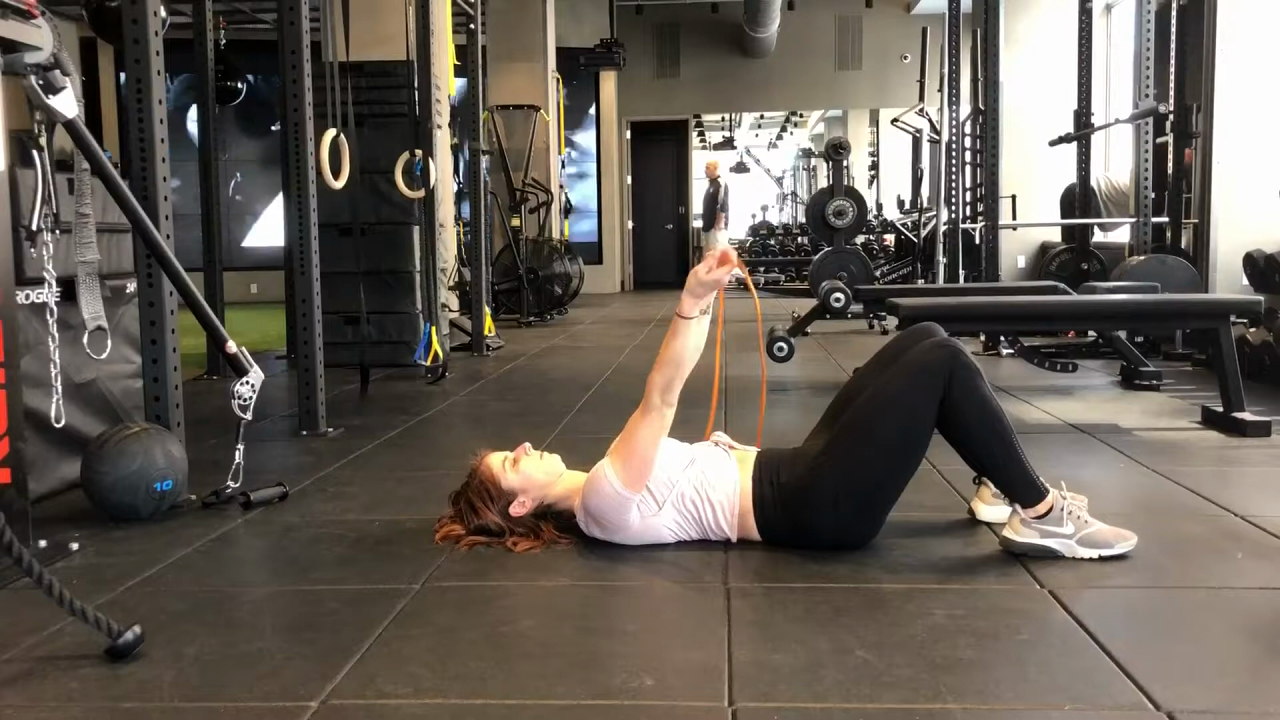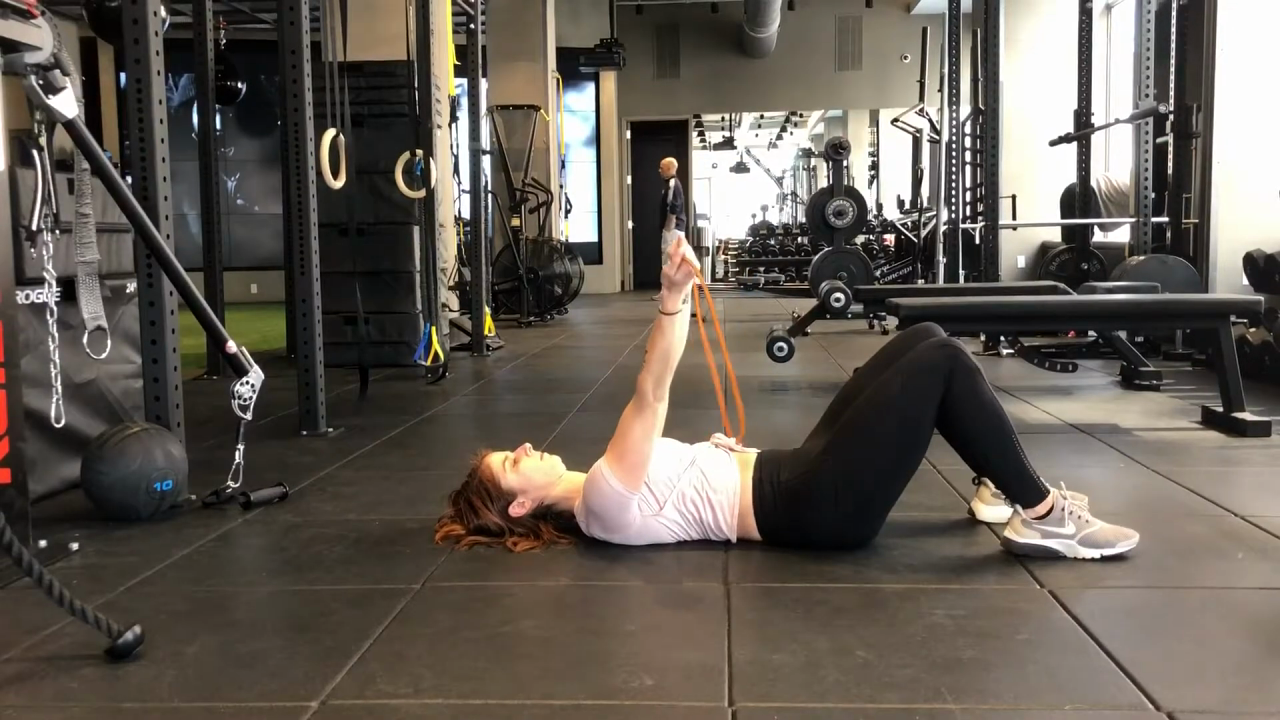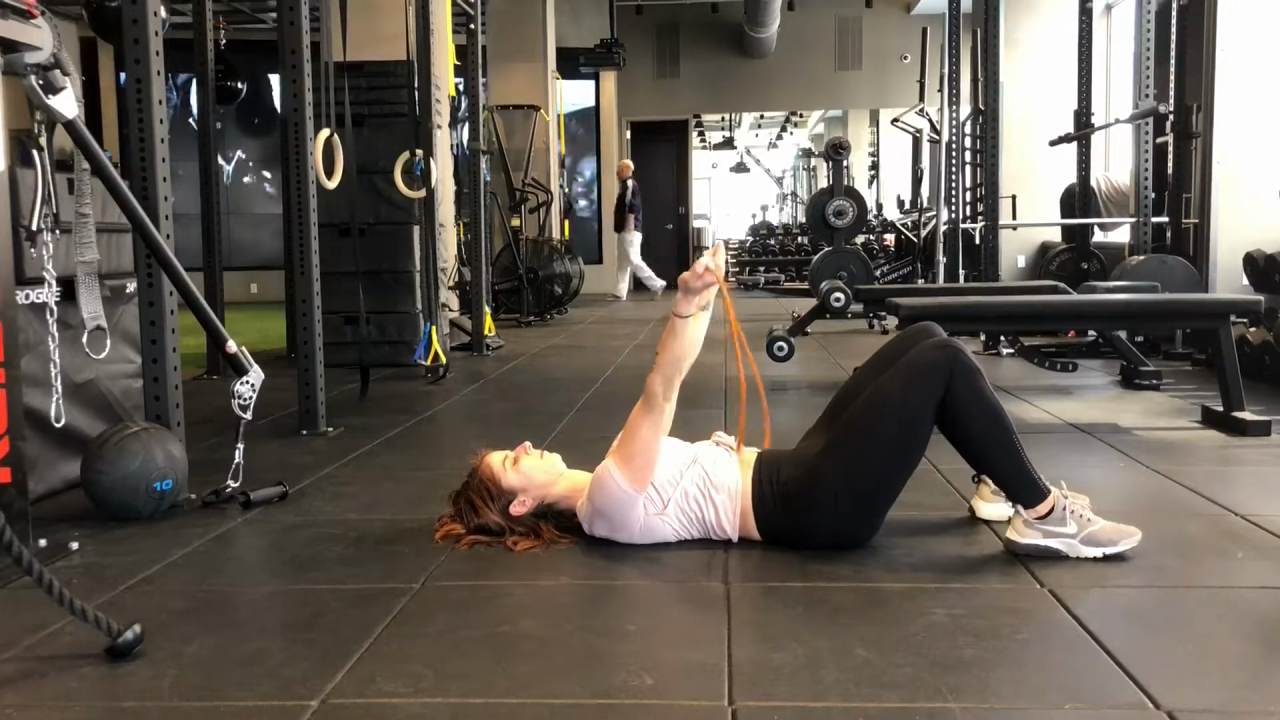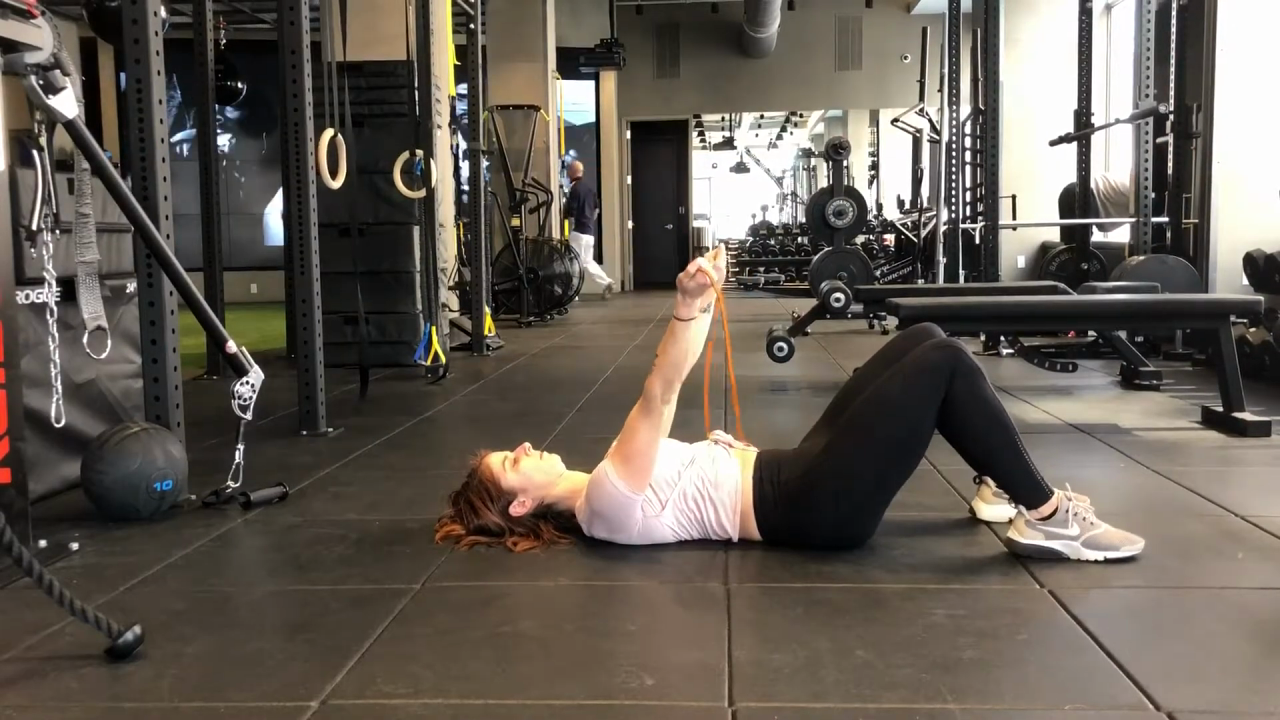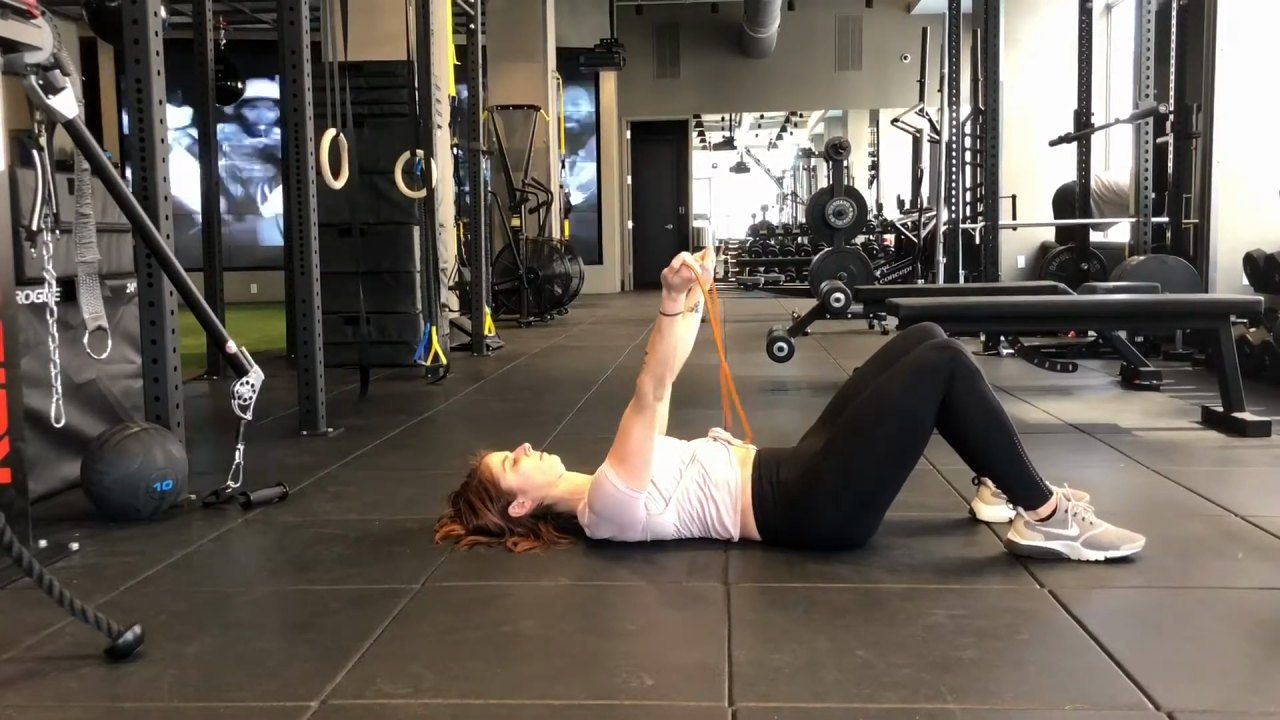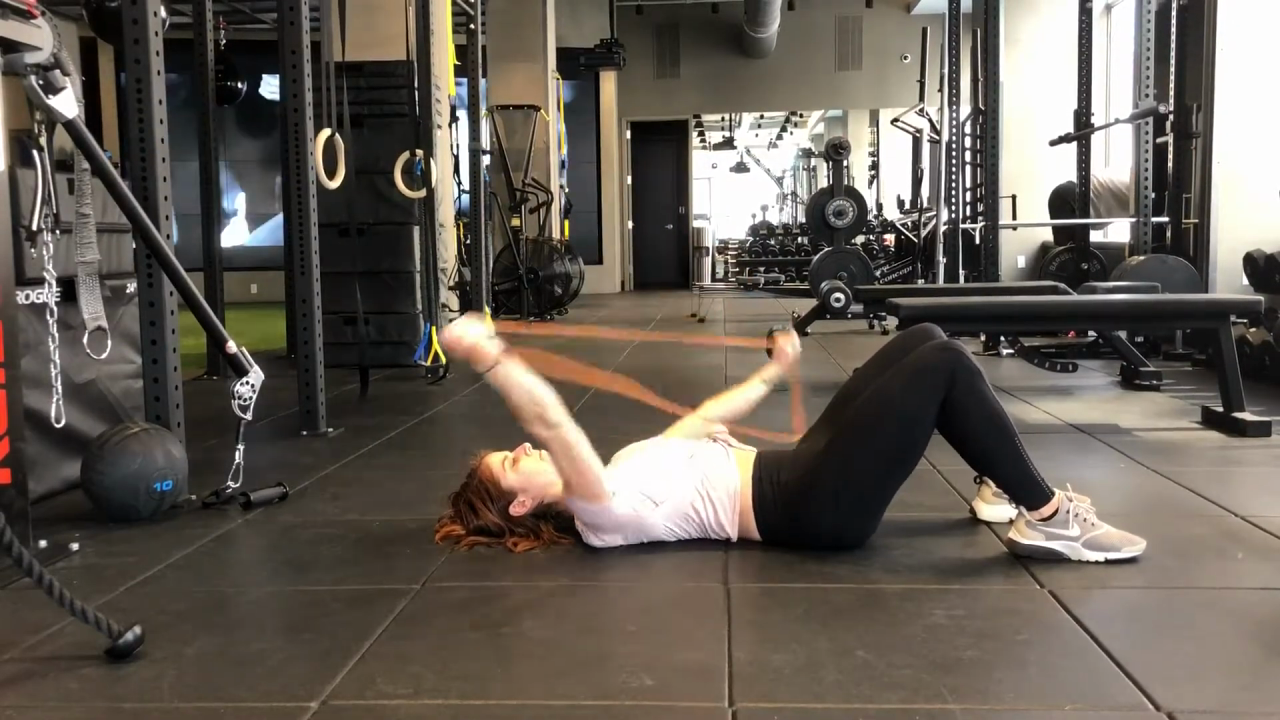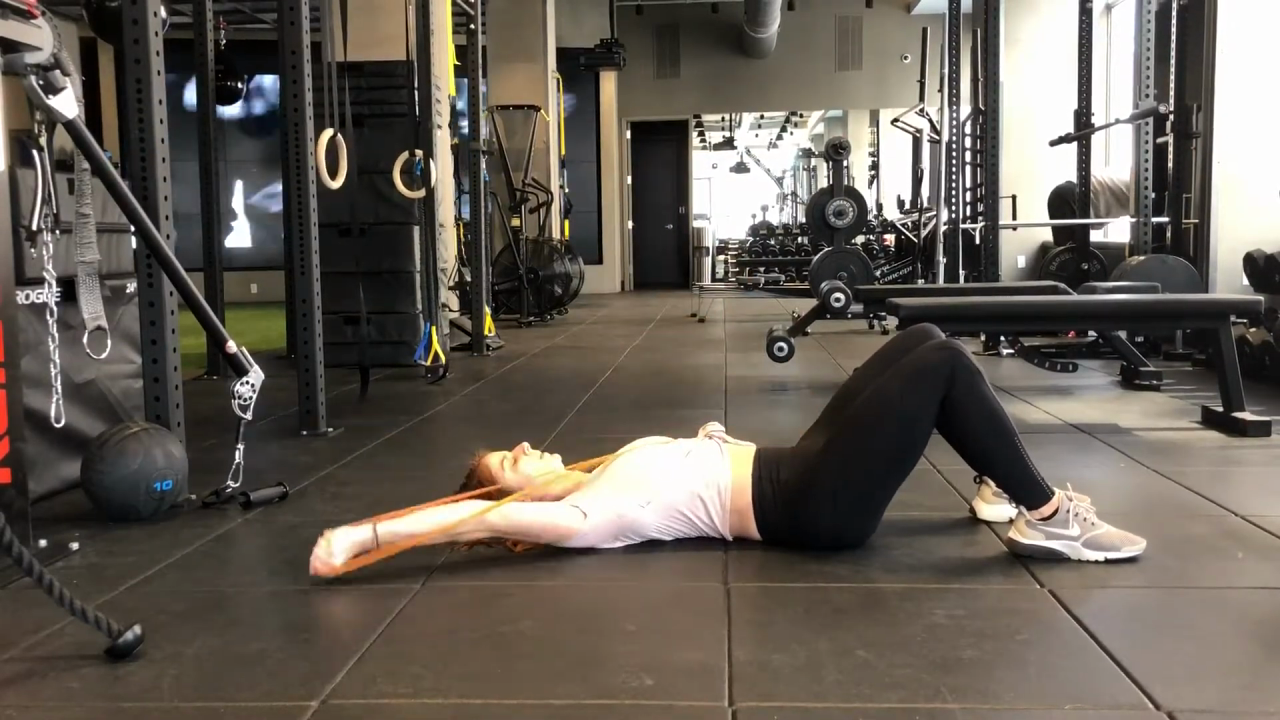
dt=0.7s
person 1, frame 1
left shoulder: (607, 478)
right shoulder: (603, 505)
left elbow: (669, 387)
right elbow: (657, 399)
left wrist: (706, 299)
right wrist: (690, 299)
left hip: (799, 477)
right hip: (816, 507)
left knee: (925, 340)
right knee: (942, 362)
left ankle: (1003, 488)
right ankle: (1040, 516)
person 1, frame 2
left shoulder: (605, 479)
right shoulder: (603, 503)
left elbow: (655, 387)
right elbow: (648, 395)
left wrist: (682, 296)
right wrist: (672, 299)
left hip: (795, 475)
right hip: (817, 508)
left knee: (926, 340)
right knee: (941, 363)
left ankle: (1002, 488)
right ankle: (1041, 518)
person 1, frame 3
left shoulder: (607, 479)
right shoulder: (608, 506)
left elbow: (669, 384)
right elbow: (656, 395)
left wrist: (707, 297)
right wrist: (683, 305)
left hip: (797, 476)
right hip: (816, 508)
left knee: (925, 340)
right knee: (941, 363)
left ankle: (1004, 487)
right ankle: (1045, 517)
person 1, frame 4
left shoulder: (608, 477)
right shoulder: (605, 506)
left elbow: (665, 385)
right elbow: (656, 398)
left wrist: (706, 296)
right wrist: (686, 305)
left hip: (794, 474)
right hip: (815, 507)
left knee: (926, 340)
right knee: (942, 362)
left ankle: (1004, 487)
right ankle: (1046, 516)
person 1, frame 5
left shoulder: (604, 482)
right shoulder: (607, 508)
left elbow: (660, 384)
right elbow: (648, 394)
left wrist: (696, 293)
right wrist: (671, 300)
left hip: (797, 475)
right hip: (815, 506)
left knee: (926, 340)
right knee: (942, 362)
left ankle: (1003, 488)
right ankle: (1045, 519)
person 1, frame 6
left shoulder: (616, 478)
right shoulder: (595, 514)
left elbow: (700, 416)
right elbow: (554, 424)
left wrist: (773, 370)
right wrist: (489, 357)
left hip: (793, 474)
right hip: (812, 508)
left knee: (925, 341)
right knee: (943, 366)
left ankle: (1004, 487)
right ankle: (1047, 518)
person 1, frame 7
left shoulder: (596, 478)
right shoulder: (583, 517)
right elbow: (485, 519)
right wrist: (361, 535)
left hip: (791, 473)
right hip: (812, 506)
left knee: (921, 341)
right knee: (941, 364)
left ankle: (1006, 488)
right ankle: (1048, 519)
